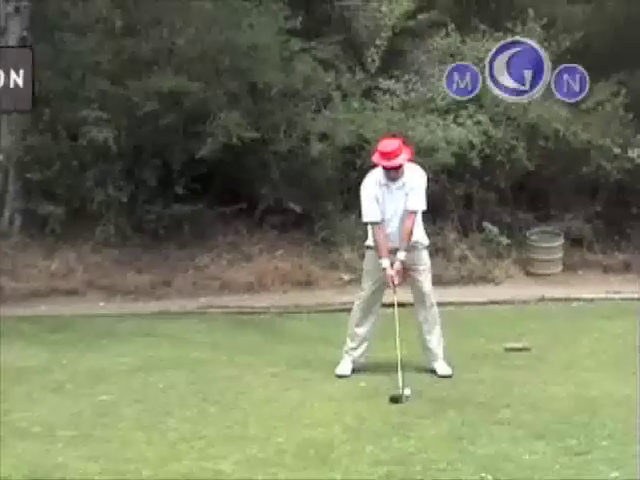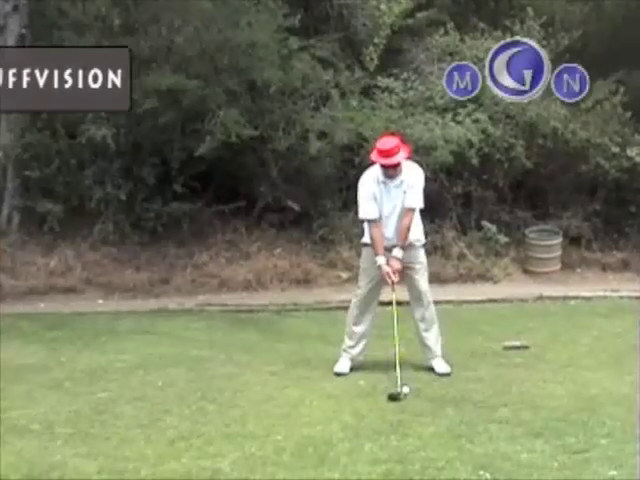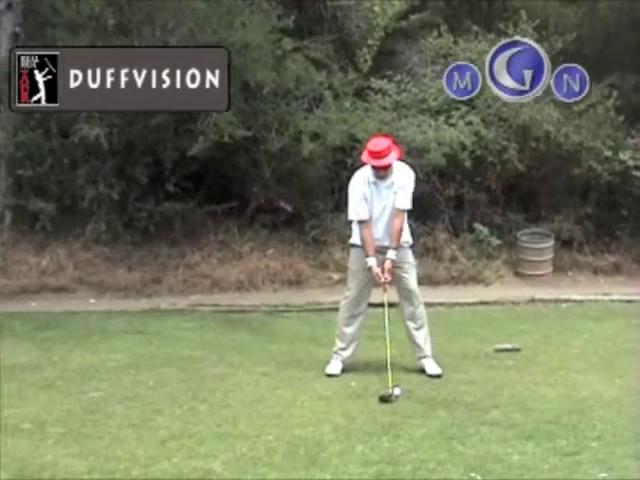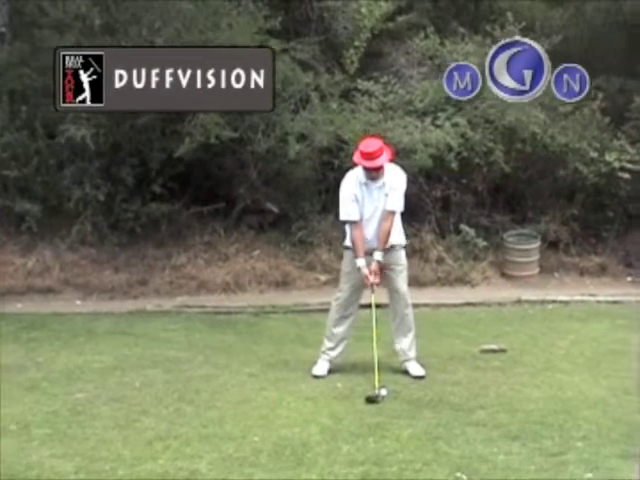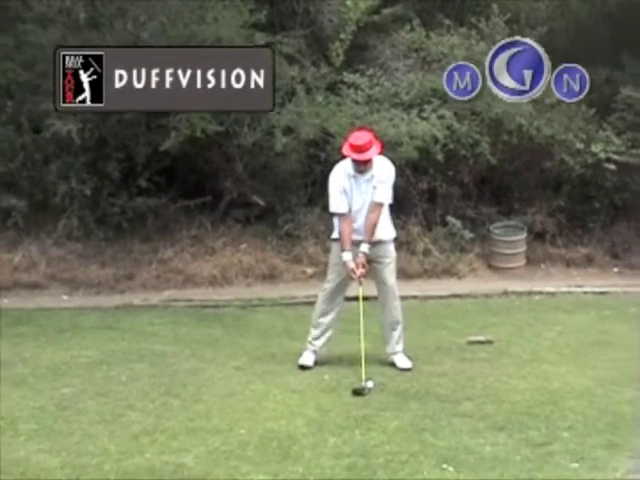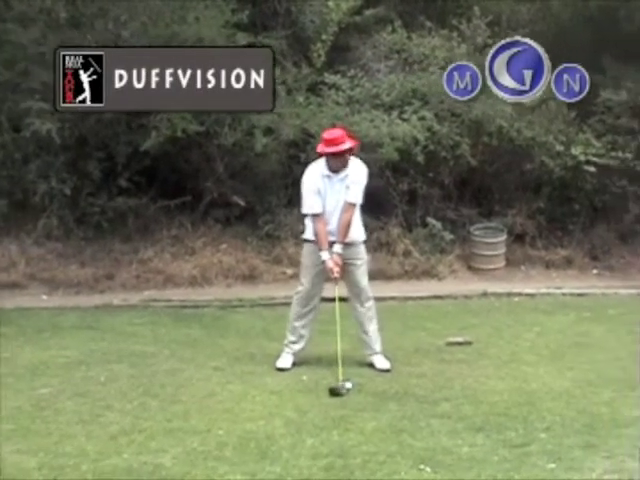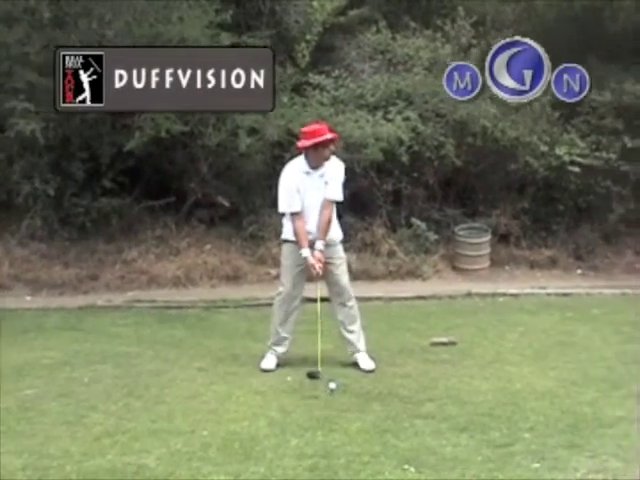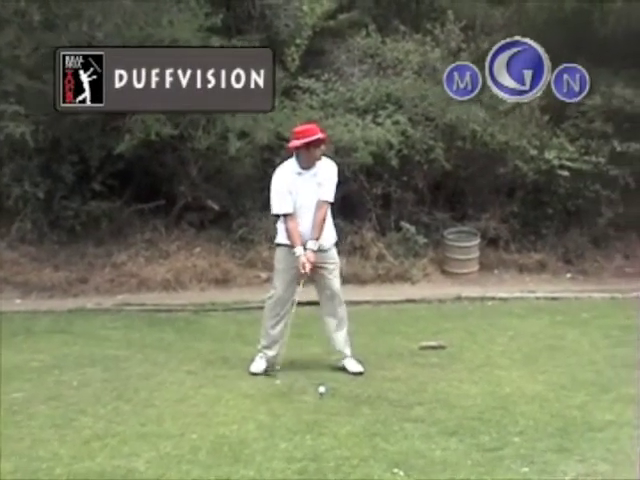
dt=0.4s
person 1, frame 1
left shoulder: (417, 175)
right shoulder: (370, 183)
left elbow: (410, 218)
right elbow: (376, 226)
left wrist: (401, 257)
right wrist: (385, 263)
left hip: (413, 247)
right hip: (379, 248)
left knee: (426, 299)
right knee: (366, 300)
left ankle: (437, 358)
right ankle: (350, 356)
person 1, frame 2
left shoulder: (415, 173)
right shoulder: (367, 180)
left elbow: (407, 216)
right elbow: (373, 224)
left wrist: (397, 255)
right wrist: (381, 261)
left hip: (410, 245)
right hip: (376, 246)
left knee: (422, 298)
right knee: (363, 299)
left ankle: (435, 356)
right ankle: (348, 354)
person 1, frame 3
left shoulder: (405, 174)
right shoulder: (358, 181)
left elbow: (398, 217)
right elbow: (364, 225)
left wrist: (391, 256)
right wrist: (372, 262)
left hip: (398, 246)
right hip: (364, 247)
left knee: (412, 298)
right knee: (352, 300)
left ankle: (425, 356)
right ankle: (339, 356)
person 1, frame 4
left shoulder: (397, 176)
right shoulder: (350, 182)
left elbow: (388, 219)
right elbow: (355, 225)
left wrist: (378, 258)
right wrist: (361, 263)
left hip: (392, 247)
right hip: (358, 248)
left knee: (401, 301)
right knee: (344, 302)
left ankle: (408, 357)
right ankle: (326, 356)
person 1, frame 5
left shoulder: (385, 168)
right shoulder: (338, 174)
left elbow: (375, 211)
right elbow: (344, 218)
left wrist: (364, 250)
right wrist: (348, 256)
left hip: (380, 240)
right hip: (346, 240)
left knee: (390, 293)
right knee: (331, 291)
left ankle: (396, 350)
right ankle: (312, 348)
person 1, frame 6
left shoulder: (358, 169)
right shoulder: (312, 175)
left elbow: (348, 211)
right elbow: (318, 219)
left wrist: (338, 250)
right wrist: (325, 256)
left hip: (351, 241)
right hip: (317, 241)
left knee: (363, 294)
right knee: (305, 294)
left ankle: (374, 351)
right ankle: (290, 350)
person 1, frame 7
left shoulder: (336, 167)
right shoulder: (291, 173)
left elbow: (327, 208)
right elbow: (296, 217)
left wrist: (319, 247)
right wrist: (306, 253)
left hip: (329, 241)
right hip: (296, 242)
left knee: (344, 293)
right knee: (287, 295)
left ankle: (359, 350)
right ankle: (274, 351)
person 1, frame 8
left shoulder: (328, 168)
right shoulder: (283, 175)
left elbow: (322, 209)
right elbow: (288, 217)
left wrist: (312, 248)
right wrist: (300, 252)
left hip: (324, 244)
right hip: (290, 245)
left knee: (334, 297)
right knee: (278, 299)
left ankle: (344, 355)
right ankle: (265, 354)
